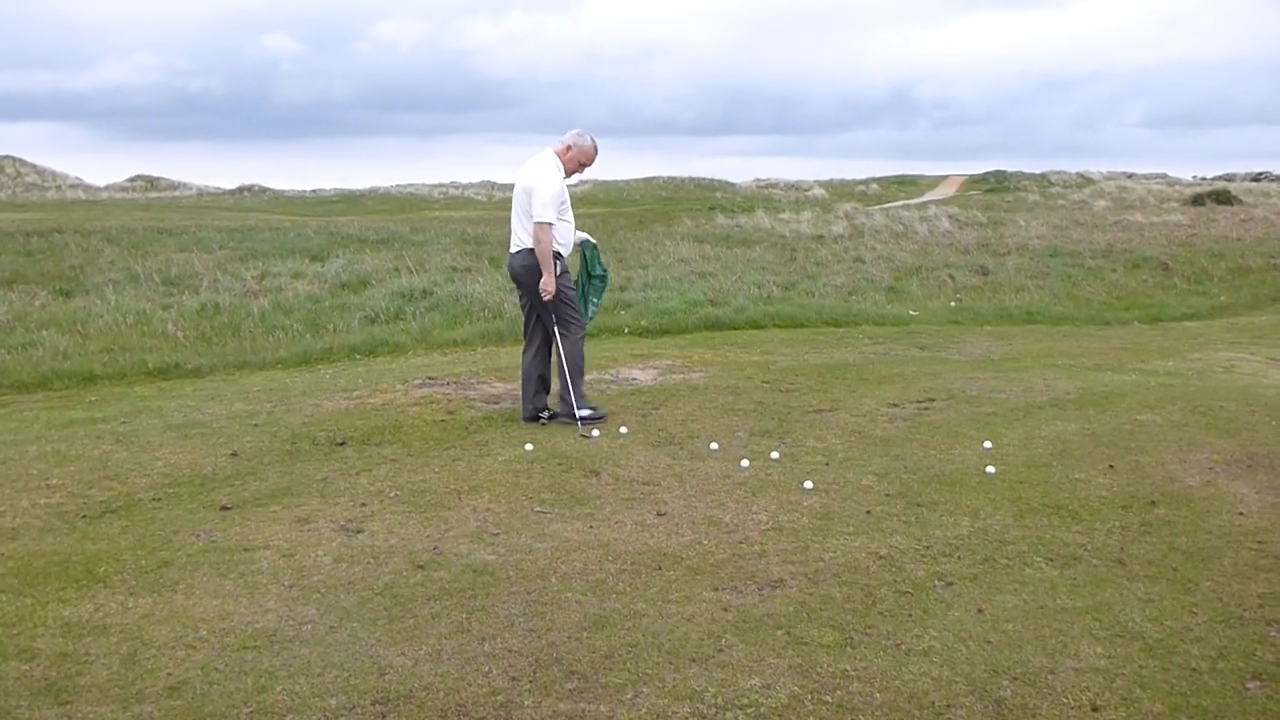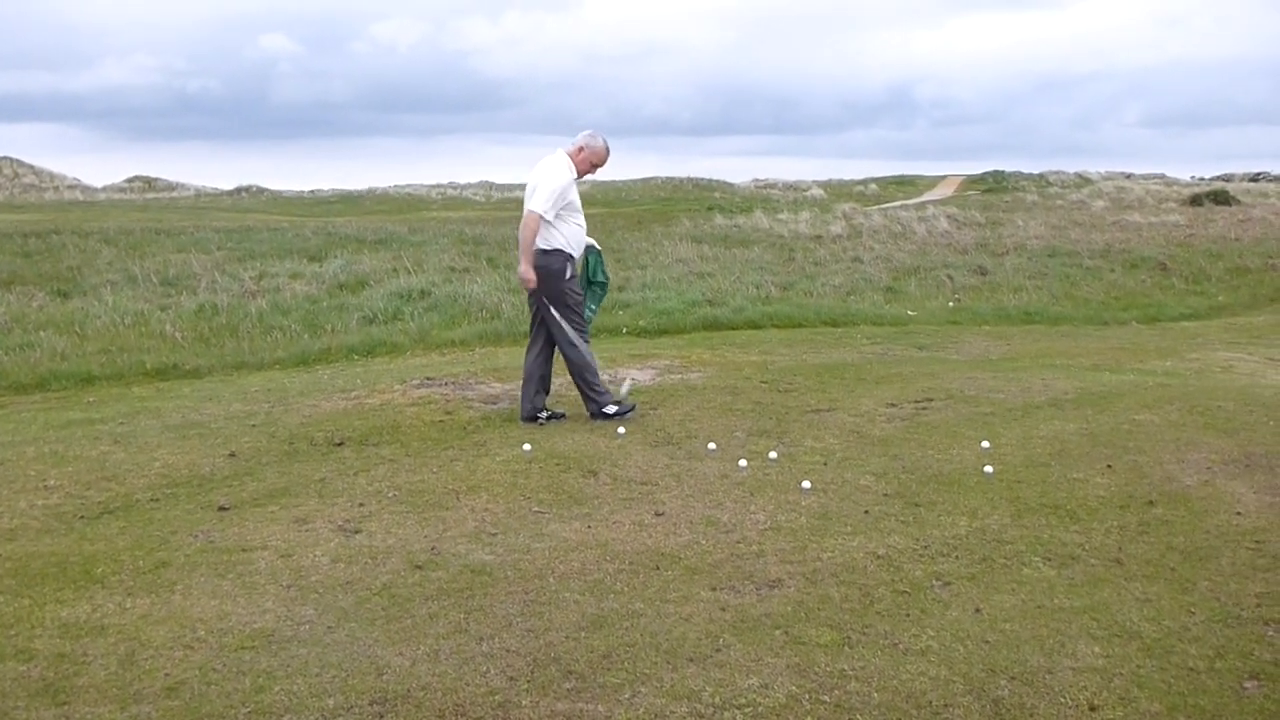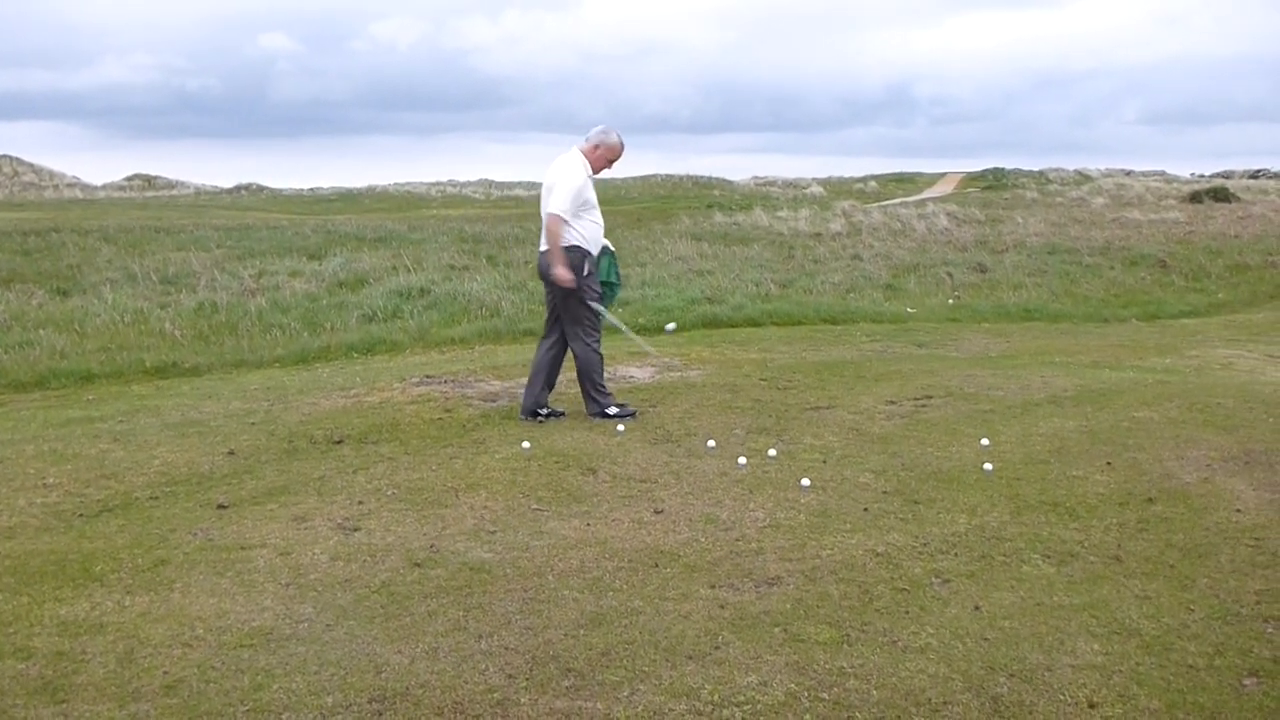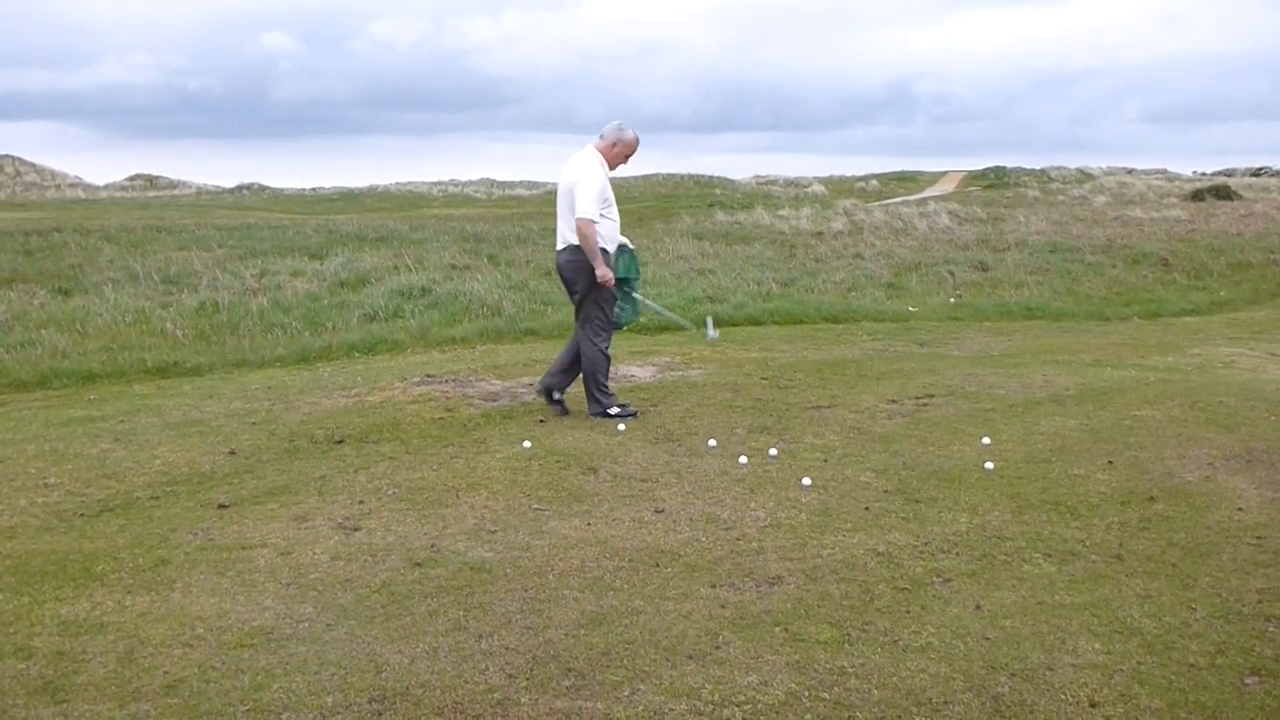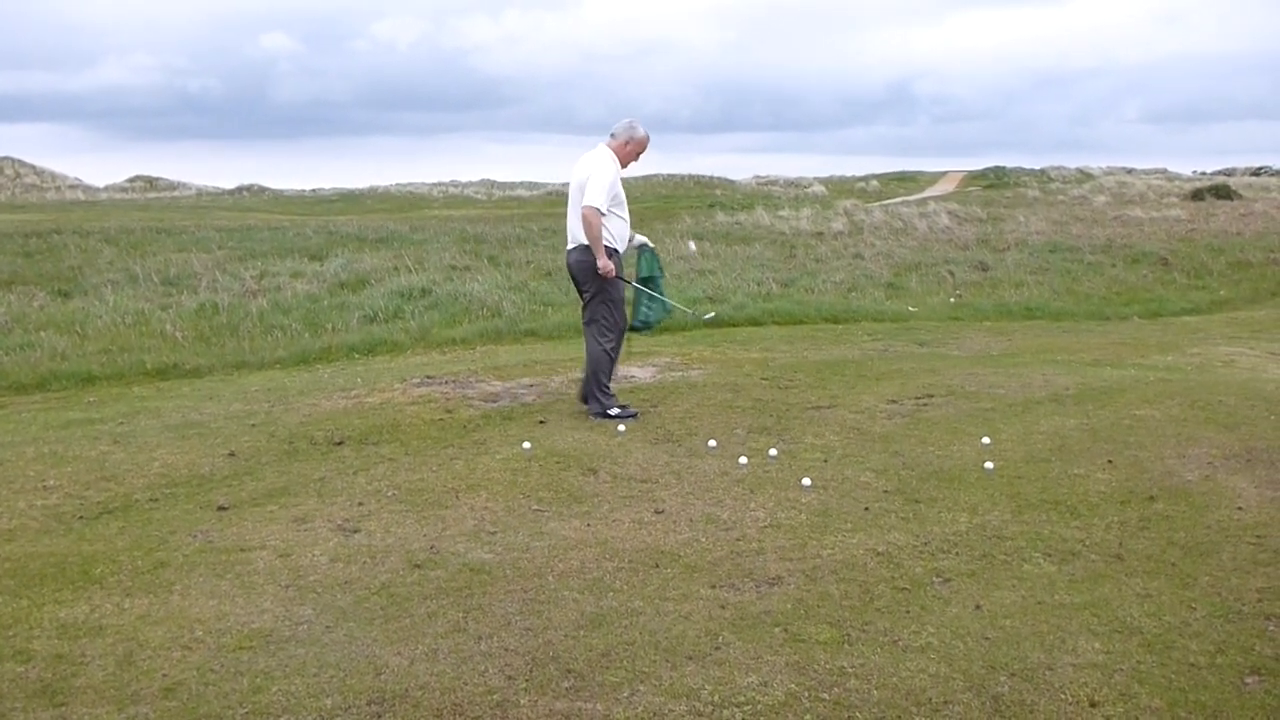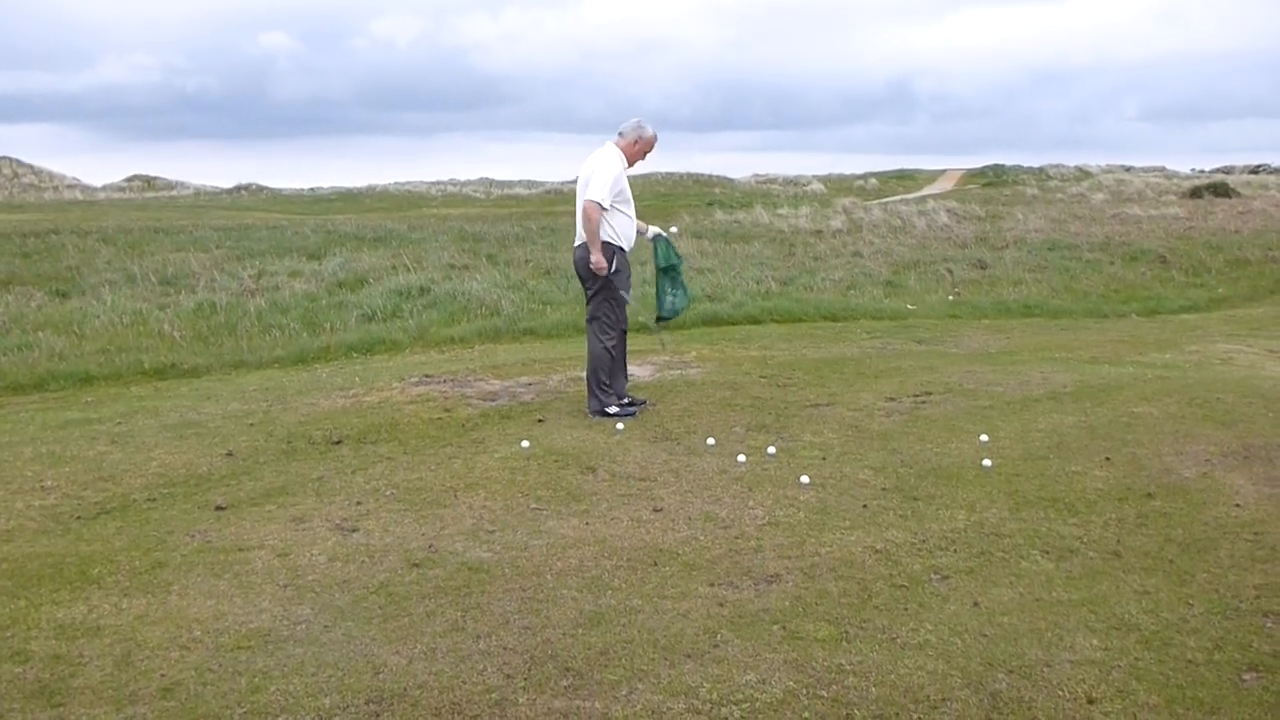
dt=0.2s
person 1, frame 1
left shoulder: (539, 166)
right shoulder: (549, 176)
right elbow: (542, 230)
left wrist: (570, 234)
right wrist: (549, 275)
left hip: (524, 261)
right hip: (539, 263)
left knee: (538, 337)
right knee: (571, 330)
left ankle: (534, 407)
right ankle: (574, 404)
person 1, frame 2
left shoulder: (555, 168)
right shoulder: (559, 175)
right elbow: (531, 218)
left wrist: (579, 239)
right wrist: (525, 263)
left hip: (544, 263)
right hip: (553, 264)
left knee: (543, 338)
right knee: (573, 337)
left ankle: (533, 407)
right ankle: (599, 402)
person 1, frame 3
left shoulder: (571, 167)
right shoulder: (573, 173)
right elbow: (553, 220)
left wrist: (595, 240)
right wrist: (559, 265)
left hip: (565, 261)
right hip: (573, 262)
left knee: (556, 335)
right knee: (585, 335)
left ankle: (535, 403)
right ankle: (600, 404)
person 1, frame 4
left shoulder: (583, 163)
right shoulder: (592, 172)
right elbow: (584, 225)
left wrist: (614, 237)
right wrist: (600, 265)
left hip: (574, 258)
right hip: (586, 261)
left knee: (588, 329)
right knee: (596, 333)
left ankle: (554, 383)
right ankle: (601, 403)
person 1, frame 5
left shoulder: (594, 160)
right shoulder: (605, 168)
right elbow: (589, 213)
left wrist: (631, 236)
right wrist: (602, 257)
left hip: (585, 257)
right hip: (596, 260)
left knee: (612, 326)
right knee: (603, 332)
left ankle: (593, 390)
right ankle: (601, 403)
person 1, frame 6
left shoulder: (606, 160)
right shoulder: (610, 165)
right elbow: (590, 208)
left wrist: (645, 229)
right wrist: (596, 252)
left hip: (604, 255)
right hip: (605, 257)
left knee: (615, 328)
right knee: (605, 330)
left ankle: (615, 392)
right ankle: (601, 402)
